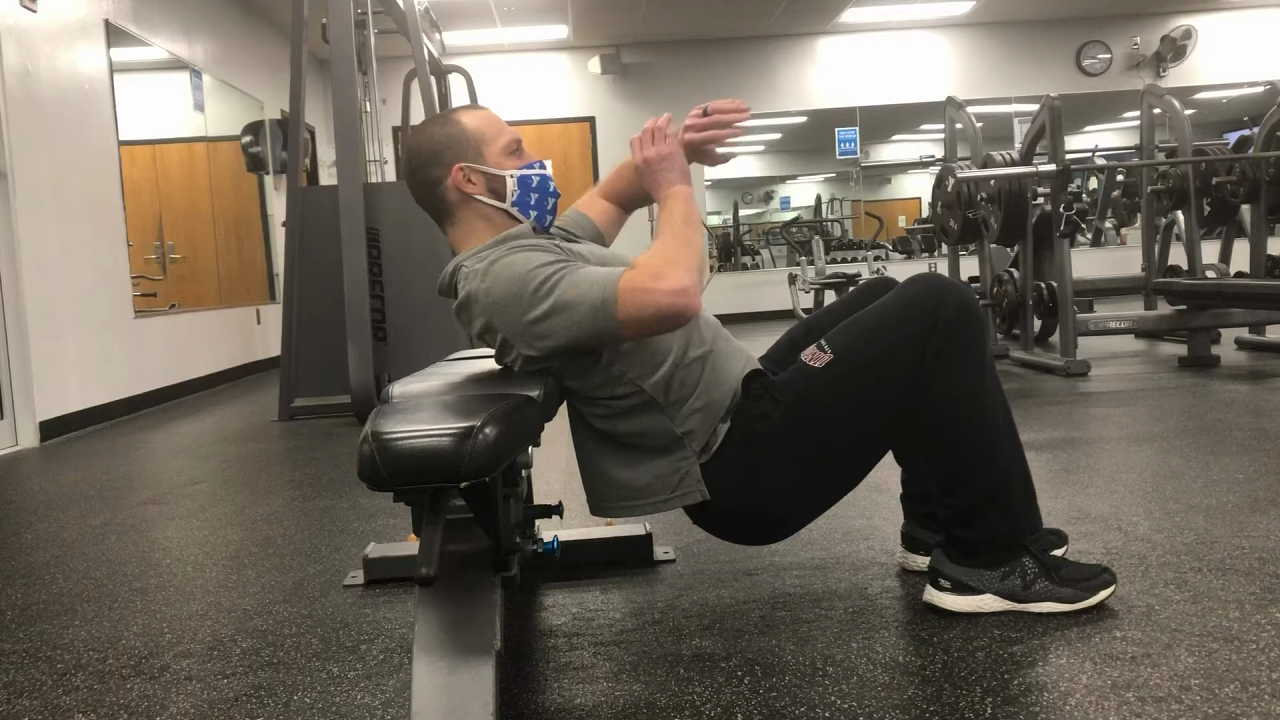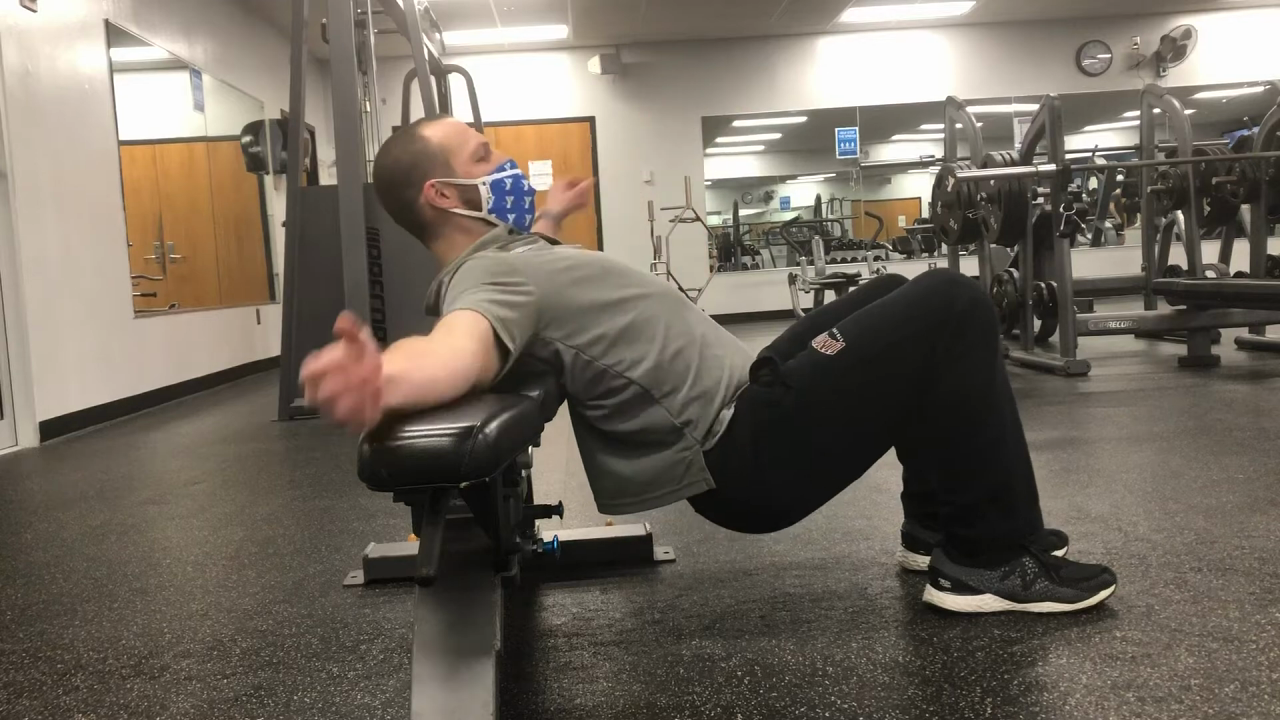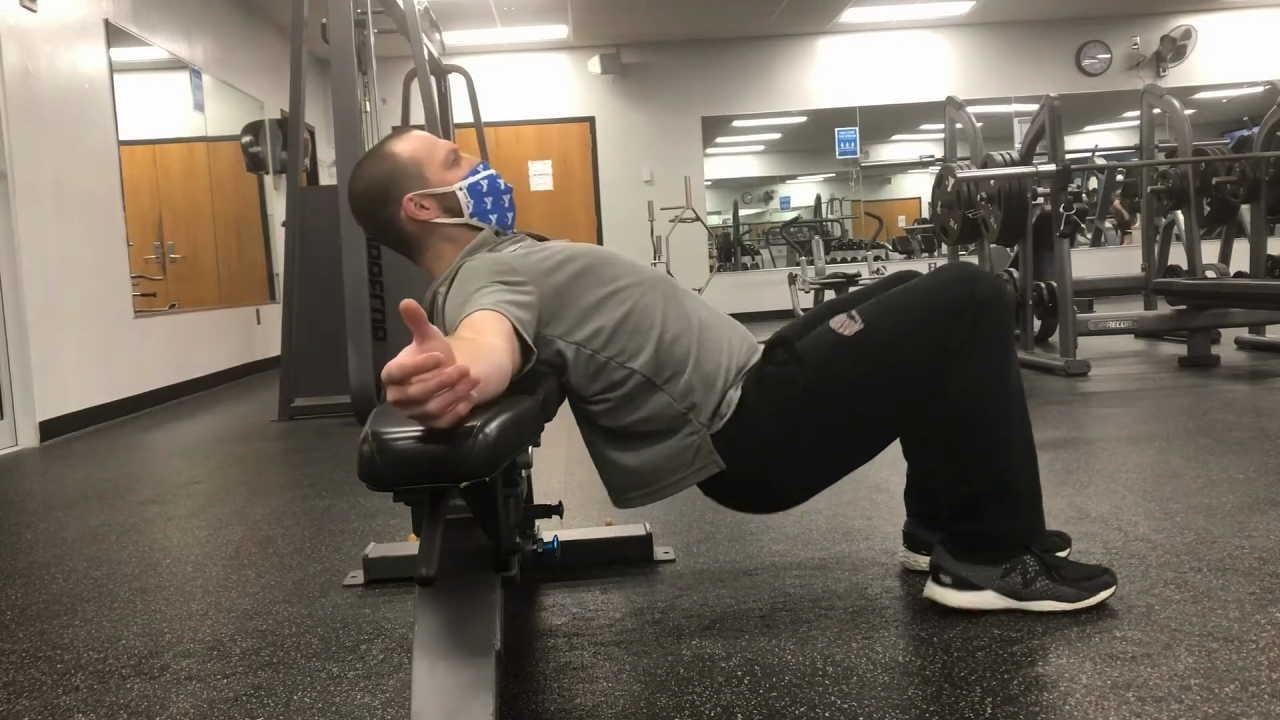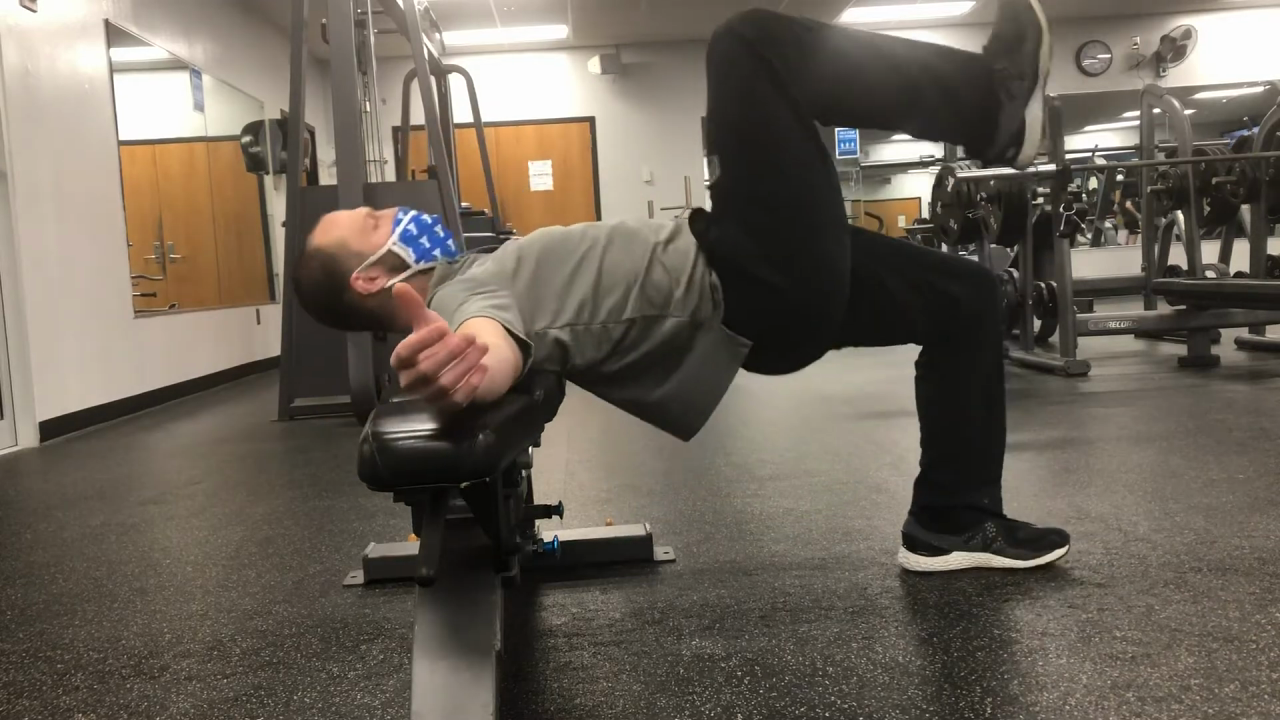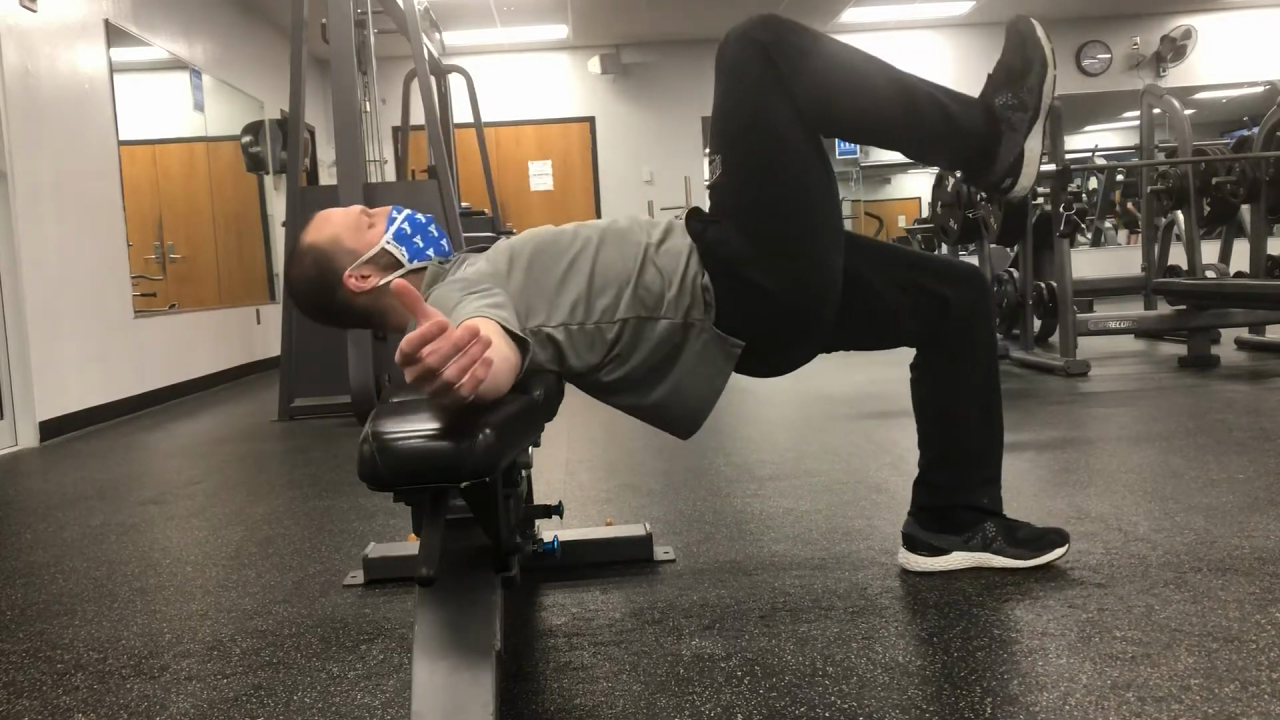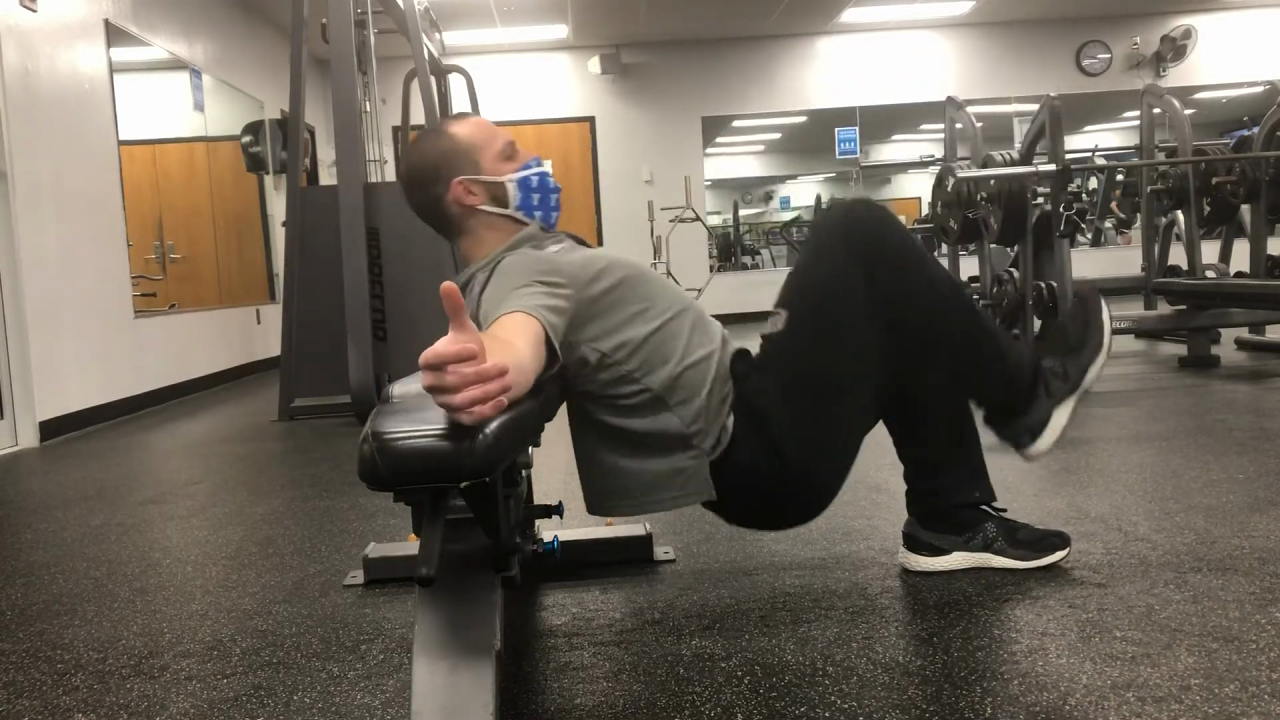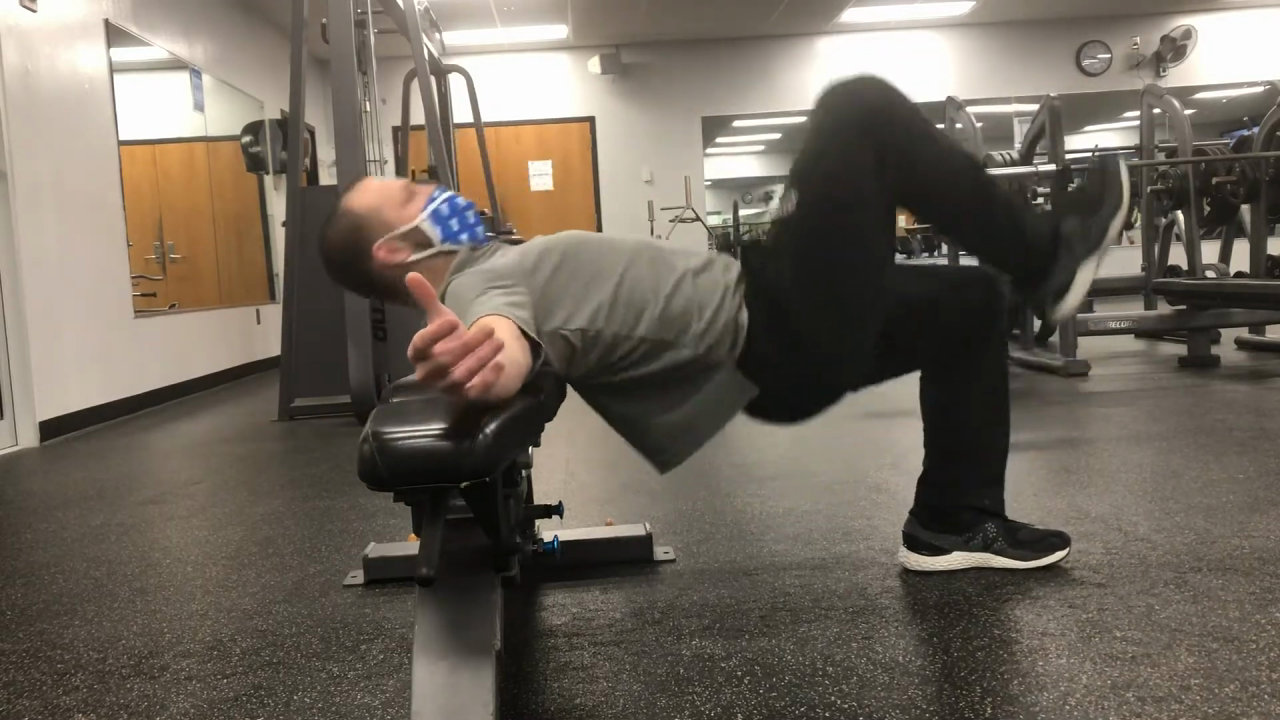
dt=0.7s
person 1, frame 1
left shoulder: (528, 244)
right shoulder: (509, 277)
left elbow: (612, 196)
right elbow: (671, 294)
left wrist: (673, 148)
right wrist: (677, 186)
left hip: (742, 412)
right hip: (743, 464)
left knee: (888, 299)
right knee: (938, 309)
left ankle: (936, 527)
right ankle: (989, 562)
person 1, frame 2
left shoulder: (503, 250)
right shoulder: (485, 279)
right elbow: (453, 353)
left wrist: (557, 206)
right wrist: (376, 379)
left hip: (738, 400)
right hip: (747, 451)
left knee: (895, 297)
right knee: (949, 307)
left ankle: (940, 526)
right ankle: (988, 559)
person 1, frame 3
left shoulder: (498, 258)
right shoulder: (485, 283)
right elbow: (488, 346)
right wrist: (448, 375)
left hip: (747, 385)
right hip: (755, 426)
left knee: (927, 312)
right knee: (964, 301)
left ankle: (942, 525)
right ankle: (989, 554)
person 1, frame 4
left shoulder: (471, 275)
right shoulder: (462, 302)
right elbow: (491, 350)
right wrist: (459, 364)
left hip: (760, 286)
right hip: (754, 284)
left knee: (963, 295)
left ankle: (953, 521)
right ankle: (992, 115)
person 1, frame 5
left shoulder: (460, 278)
right shoulder: (458, 299)
right elbow: (495, 349)
right wrist: (462, 361)
left hip: (757, 286)
right hip: (750, 289)
left knee: (956, 297)
right knee: (759, 47)
left ankle: (952, 522)
right ankle: (989, 142)
person 1, frame 6
left shoulder: (526, 262)
right shoulder: (521, 278)
right elbow: (516, 343)
right wrist: (481, 368)
left hip: (751, 441)
right hip: (771, 450)
left knee: (913, 322)
right knee: (856, 235)
left ankle: (952, 523)
right ankle: (1023, 392)
person 1, frame 7
left shoulder: (486, 270)
right shoulder: (479, 300)
right elbow: (505, 350)
right wrist: (471, 362)
left hip: (783, 327)
right hip: (781, 332)
left knee: (969, 301)
right knee: (858, 109)
left ankle: (954, 522)
right ankle: (1042, 261)
